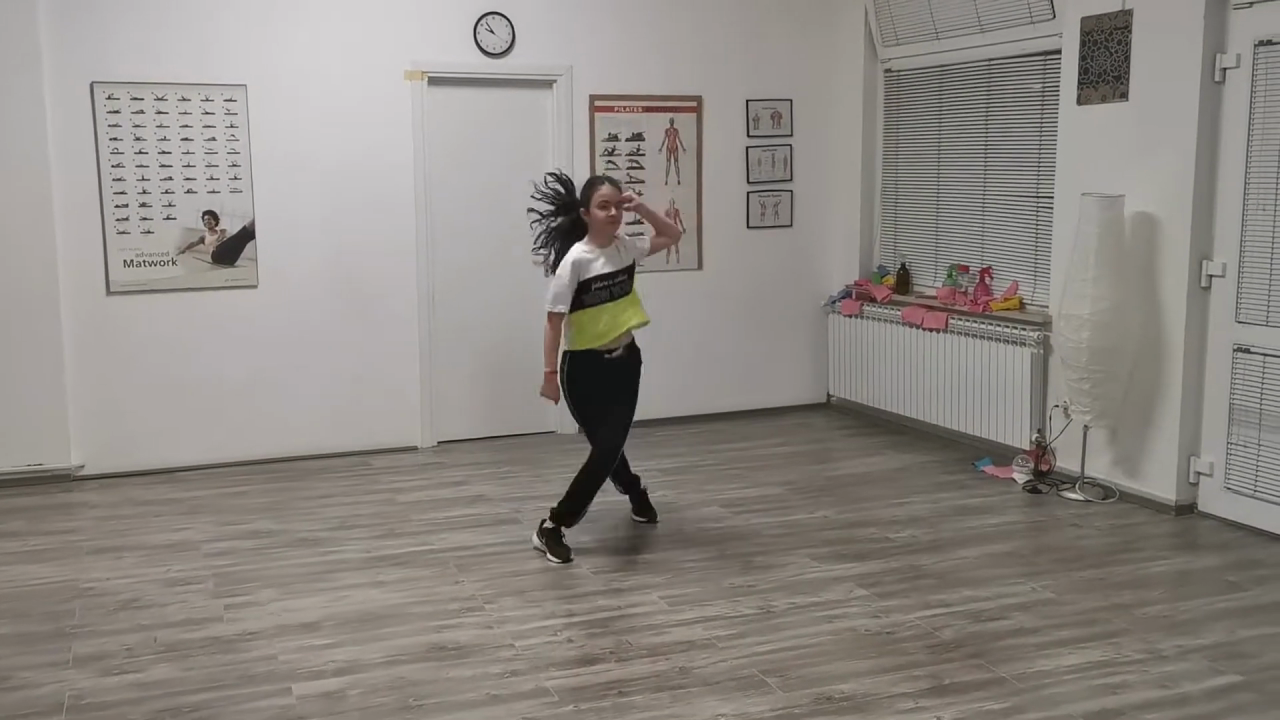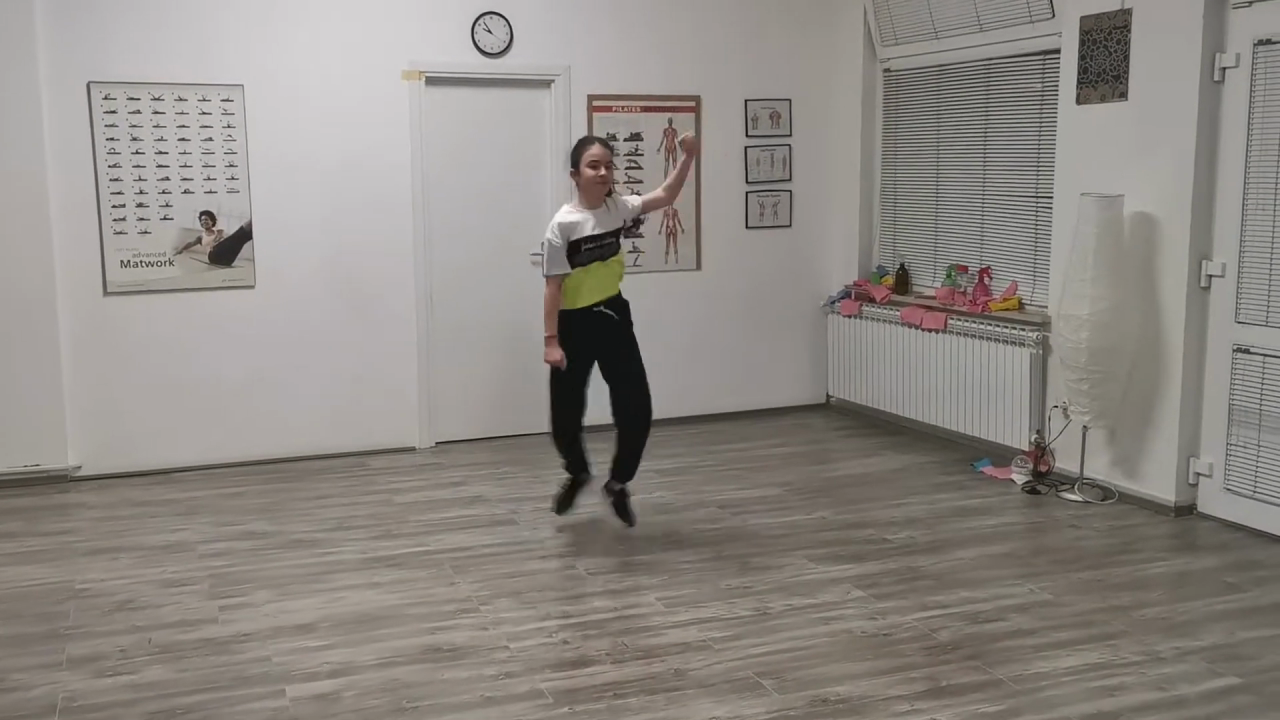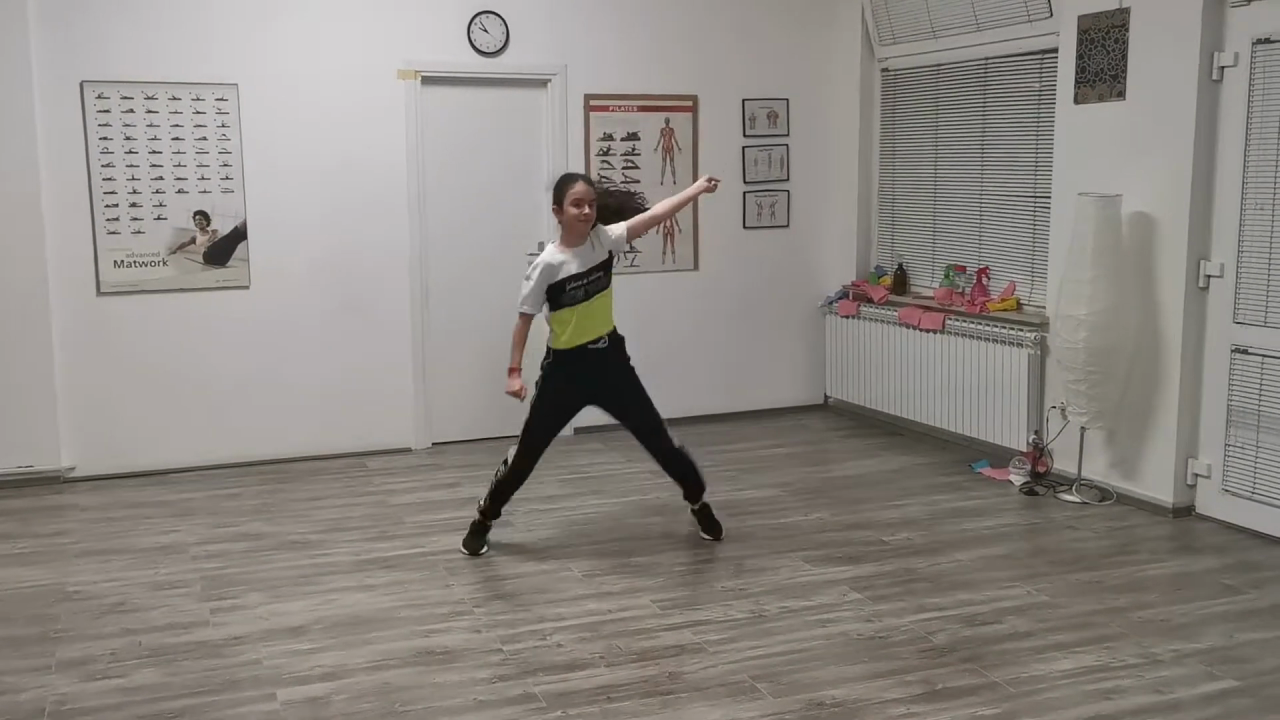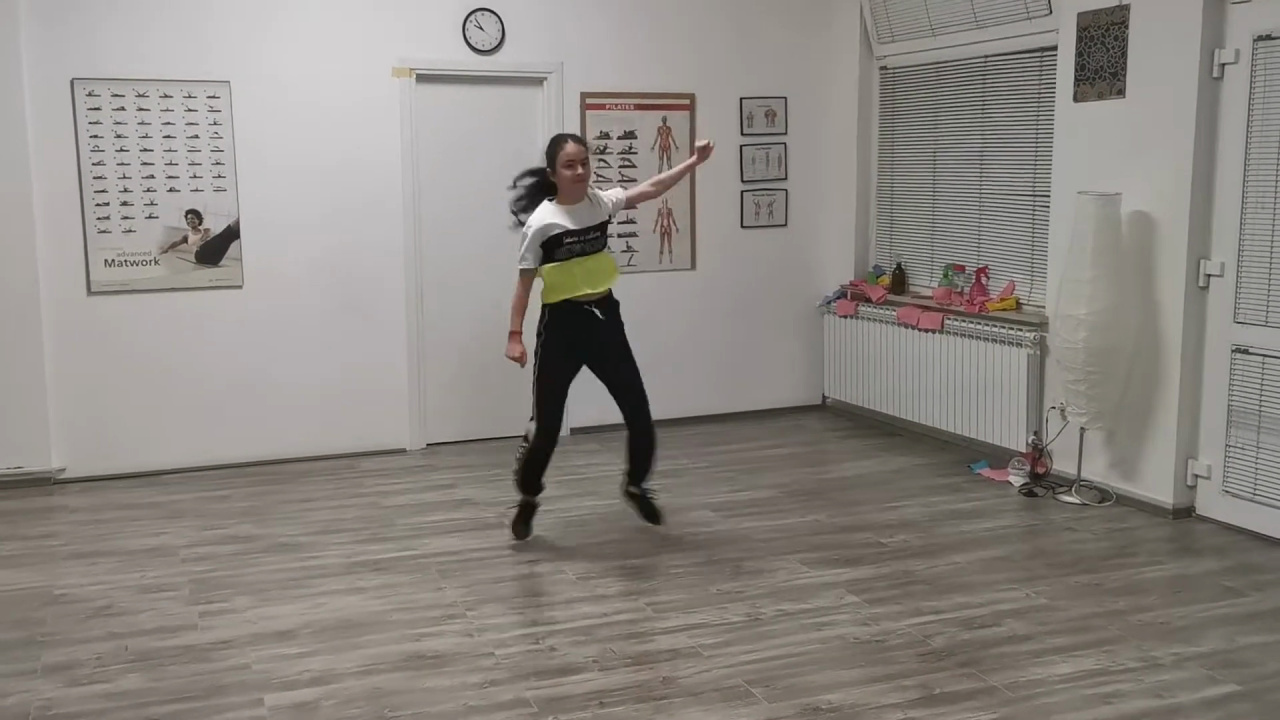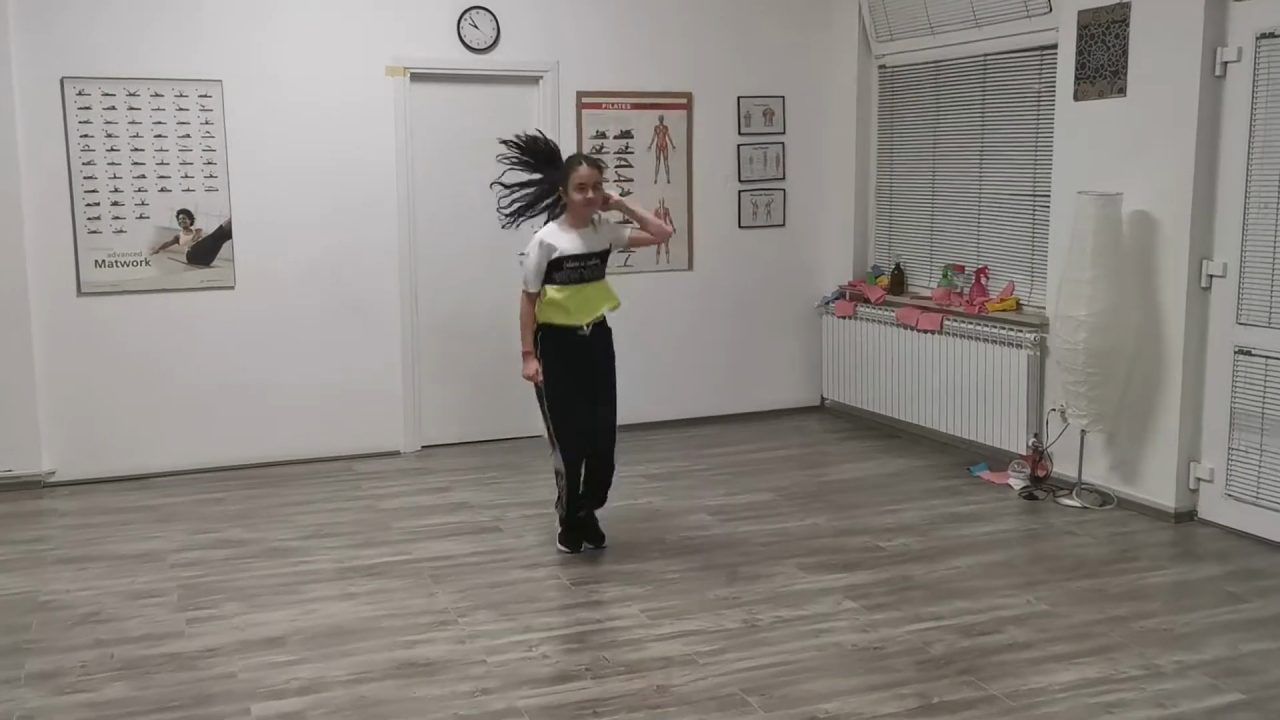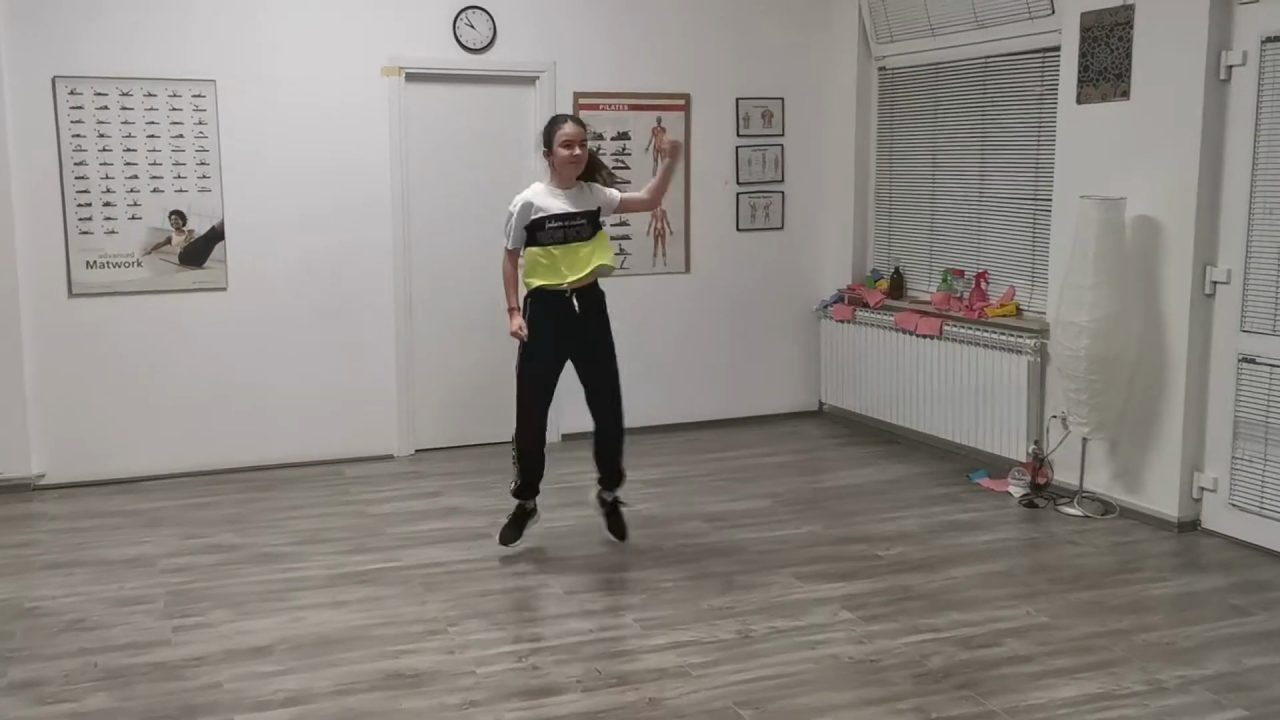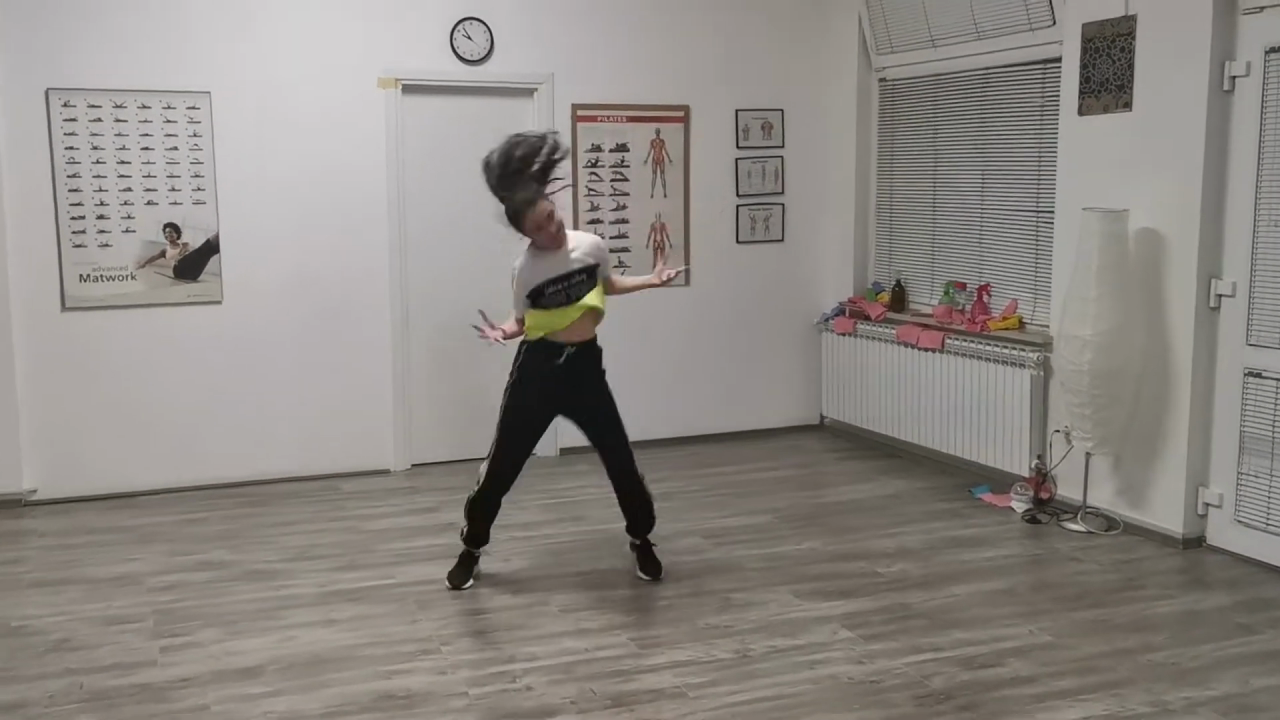
dt=0.2s
person 1, frame 1
left shoulder: (626, 247)
right shoulder: (574, 262)
left elbow: (671, 235)
right elbow: (555, 321)
left wrist: (642, 208)
right wrist: (550, 375)
left hip: (625, 360)
right hip: (583, 366)
left knee: (607, 447)
right knee: (606, 447)
left ankle: (552, 527)
right ankle: (633, 490)
person 1, frame 2
left shoulder: (618, 207)
right shoulder: (562, 225)
left elbow: (666, 196)
right elbow: (553, 286)
left wrist: (687, 158)
right wrist: (551, 340)
left hip: (614, 316)
right hip: (574, 324)
left knee: (636, 411)
right knee: (565, 417)
left ankle: (618, 484)
right ankle: (577, 473)
person 1, frame 3
left shoulder: (605, 239)
right shoulder: (547, 265)
left elbow: (652, 216)
right elbow: (524, 319)
left wrist: (696, 188)
right wrist: (514, 371)
left hip: (609, 356)
right hip: (565, 366)
left knee: (657, 437)
right knee: (528, 449)
left ankle: (696, 502)
right ankle: (485, 516)
person 1, frame 4
left shoulder: (601, 202)
right shoulder: (541, 221)
left elbow: (651, 189)
right elbow: (525, 280)
left wrist: (693, 162)
right wrist: (514, 335)
left hip: (606, 317)
right hip: (561, 326)
left knee: (638, 412)
right knee: (546, 420)
left ankle: (637, 485)
right ankle: (527, 498)
person 1, frame 5
left shoulder: (606, 229)
right shoulder: (546, 240)
left elbow: (662, 235)
right elbow: (529, 300)
left wrist: (624, 205)
right wrist: (528, 355)
left hip: (597, 340)
right hip: (555, 344)
left knee: (602, 440)
right knee: (569, 440)
left ankle: (586, 512)
right ankle: (569, 518)
person 1, frame 6
left shoulder: (596, 194)
right shoulder: (528, 202)
left elbow: (650, 201)
right elbow: (511, 259)
left wrist: (670, 164)
right wrist: (514, 311)
left hip: (590, 306)
right hip: (545, 310)
left knee: (608, 410)
right knee: (531, 414)
left ankle: (609, 495)
right ankle: (525, 502)
person 1, frame 7
left shoulder: (591, 245)
right shoulder: (526, 268)
right elbow: (524, 316)
left wrist: (651, 280)
right wrist: (507, 330)
left hip: (584, 362)
right hip: (539, 366)
left knee: (621, 460)
right knee: (503, 465)
left ankle: (641, 539)
right ankle: (471, 546)
